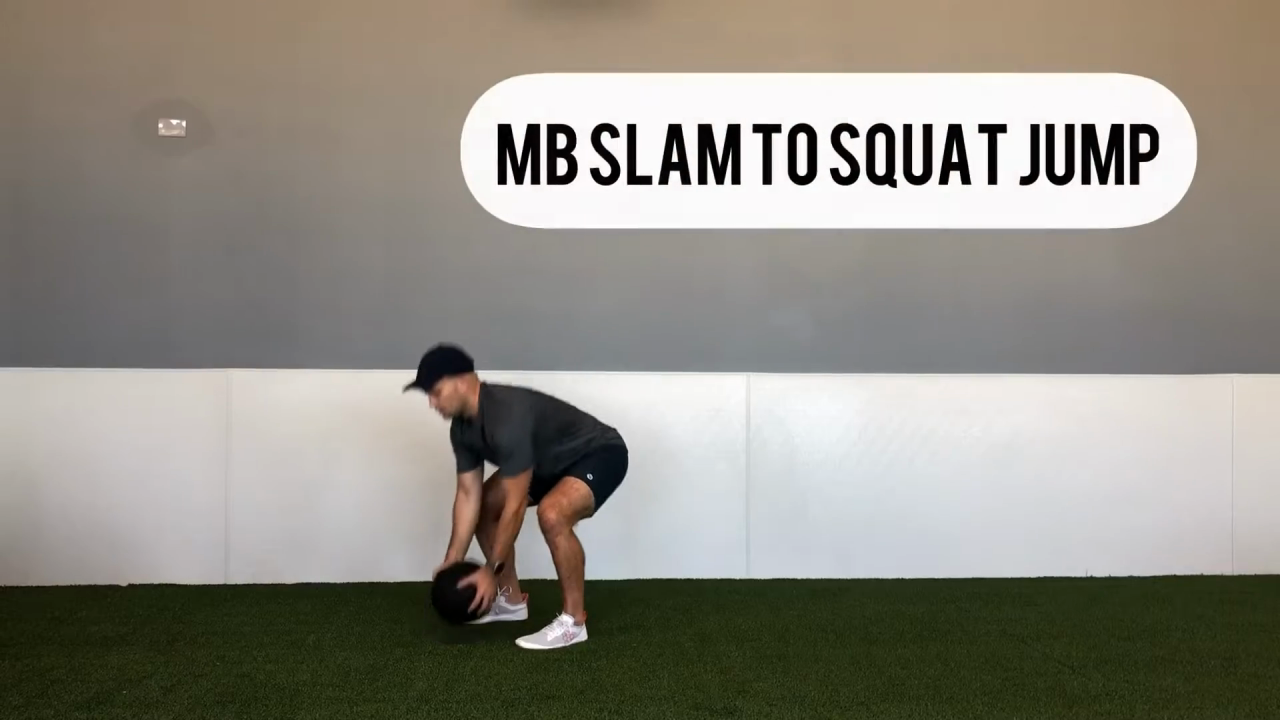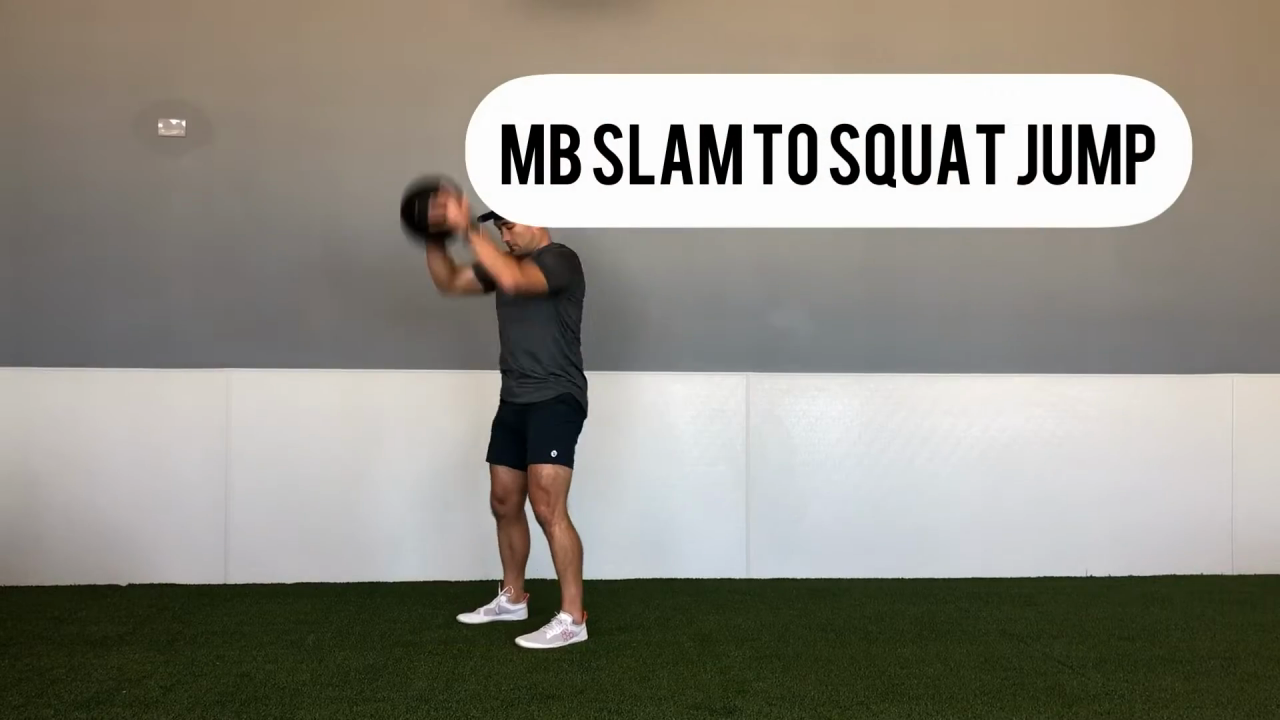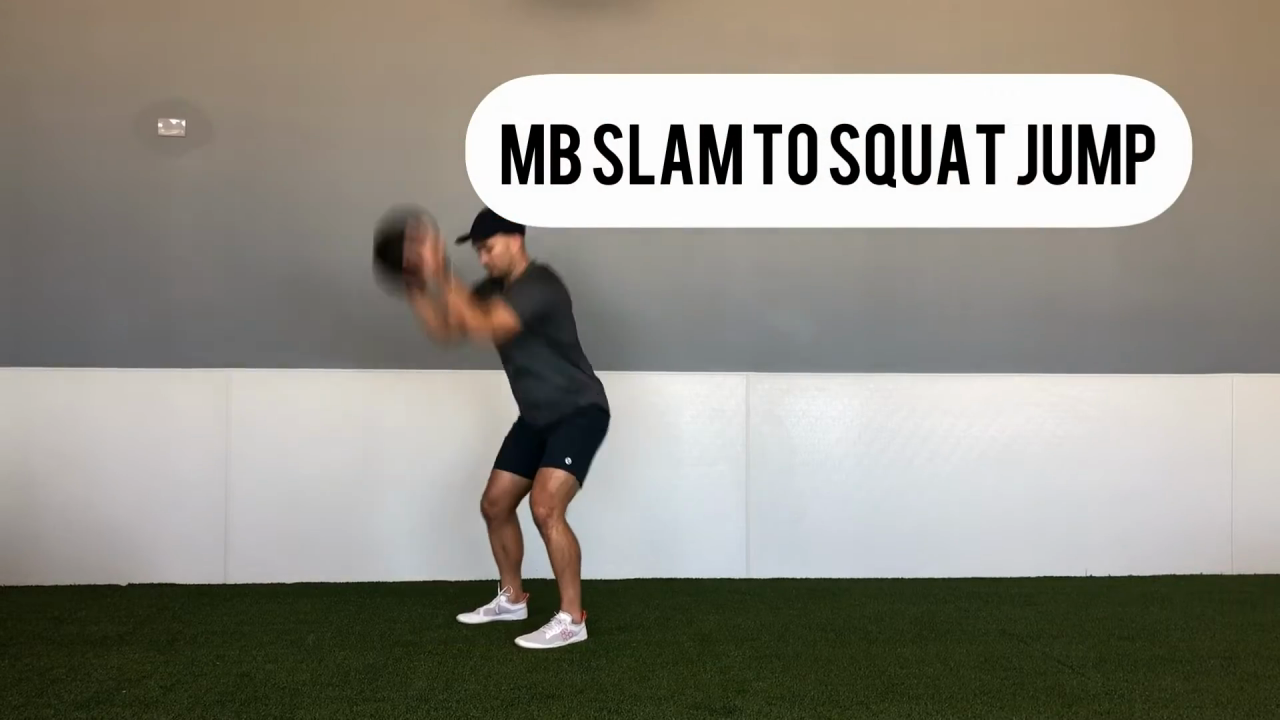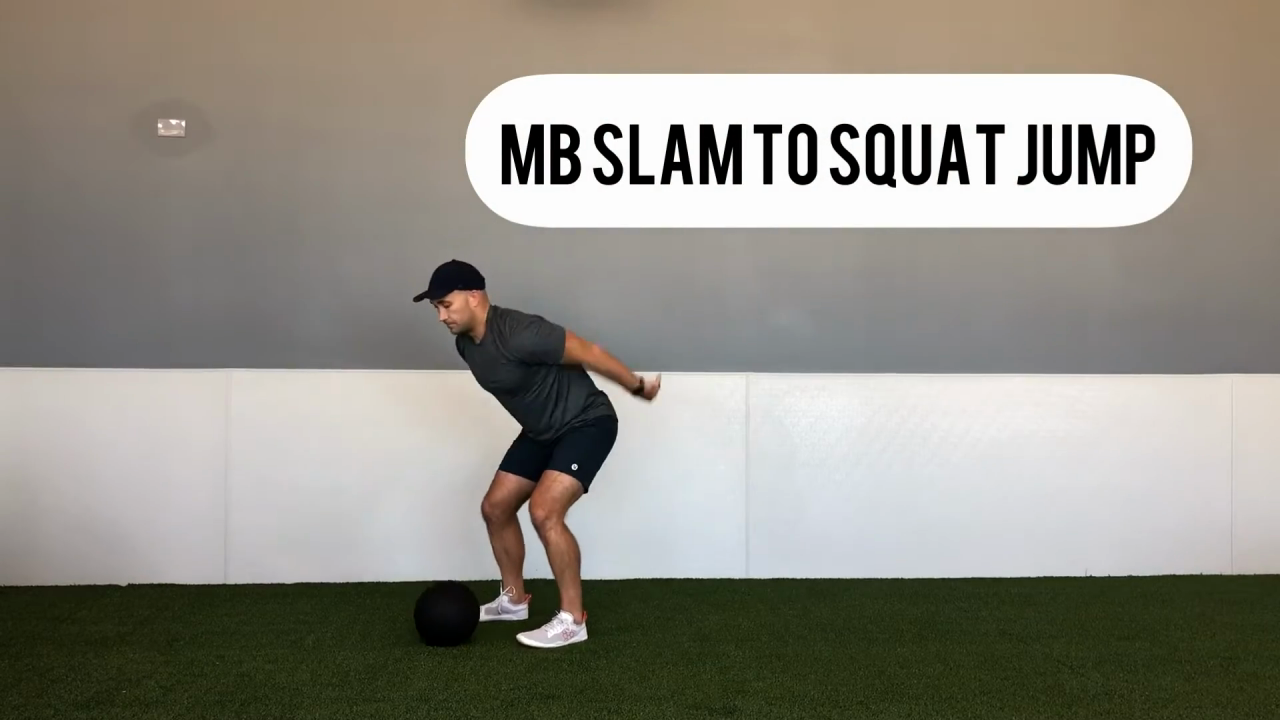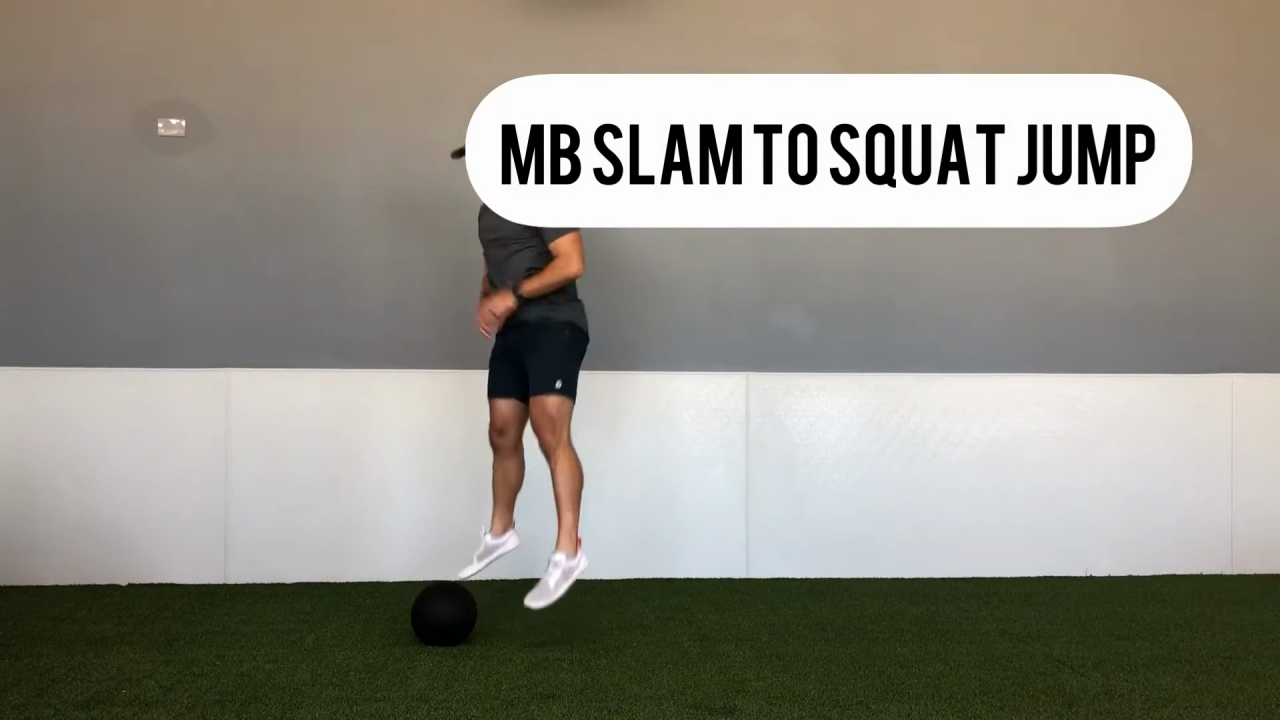
dt=0.5s
person 1, frame 1
left shoulder: (508, 419)
right shoulder: (463, 426)
left elbow: (515, 504)
right elbow: (467, 494)
left wrist: (492, 570)
right wrist: (453, 559)
left hip: (602, 455)
right hip: (556, 462)
left knee: (552, 514)
right knee: (484, 504)
left ankle: (572, 620)
right ankle: (511, 599)
person 1, frame 2
left shoulder: (562, 262)
right shoulder: (508, 268)
left elbow: (514, 279)
right elbow: (451, 284)
left wrist: (468, 230)
right wrist: (436, 241)
left hip: (555, 405)
right hip: (514, 404)
left knee: (548, 512)
right knee: (505, 508)
left ankle: (572, 620)
right ankle: (513, 599)
person 1, frame 3
left shoulder: (542, 286)
right shoulder: (493, 291)
left elbow: (484, 329)
right elbow: (444, 329)
left wrist: (440, 275)
right wrist: (421, 283)
left hip: (577, 413)
right hip: (535, 417)
left knee: (546, 509)
right knee: (494, 503)
left ankle: (571, 618)
right ankle: (512, 598)
person 1, frame 4
left shoulder: (519, 333)
right shoulder: (466, 343)
left elbow: (588, 353)
left wrist: (637, 387)
left hip: (585, 424)
right hip: (542, 429)
left knee: (545, 511)
right knee: (495, 507)
left ankle: (572, 619)
right ankle: (513, 599)
person 1, frame 5
right shoulder: (490, 209)
left elbow: (571, 265)
left wrist: (515, 295)
right wrist: (487, 302)
left hip: (554, 327)
right hip: (512, 334)
left knee: (551, 436)
right knee: (503, 437)
left ankle: (568, 552)
right ankle: (500, 532)
